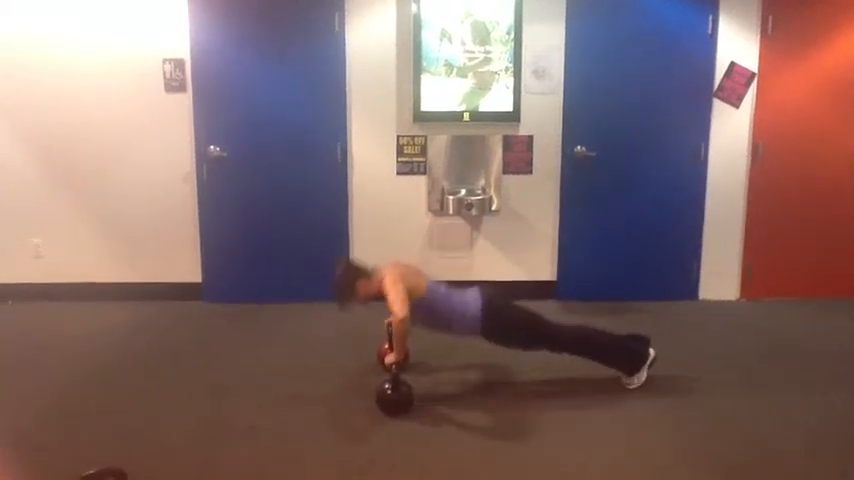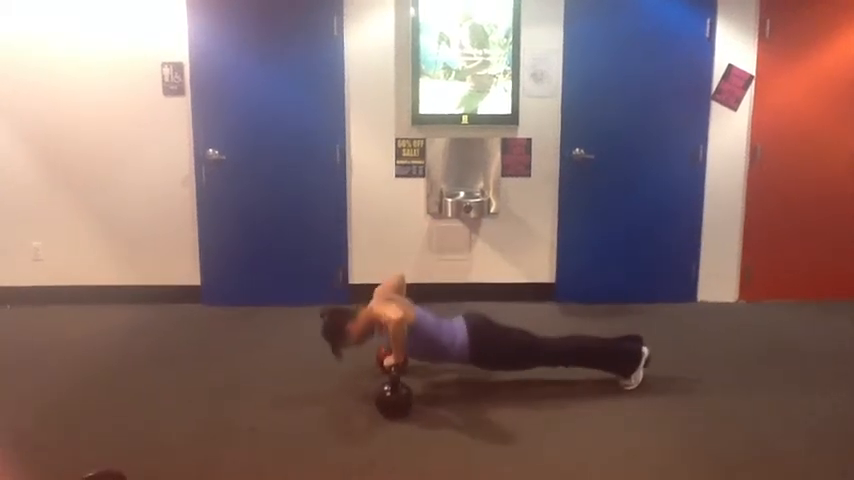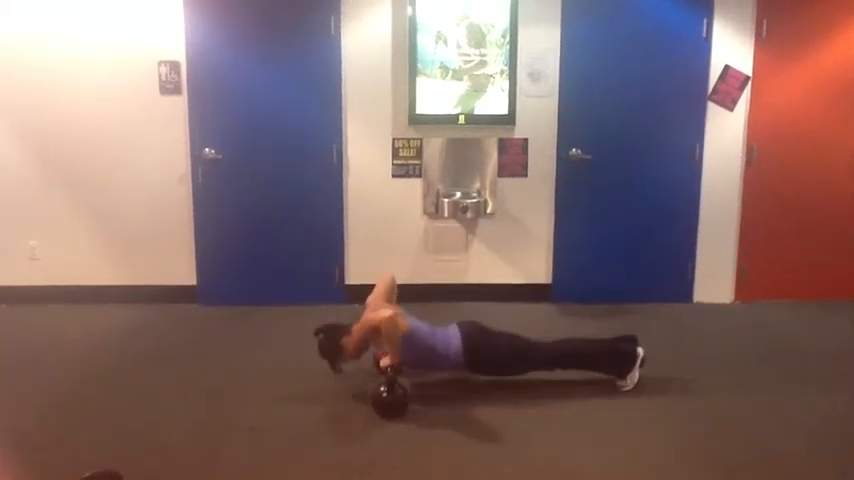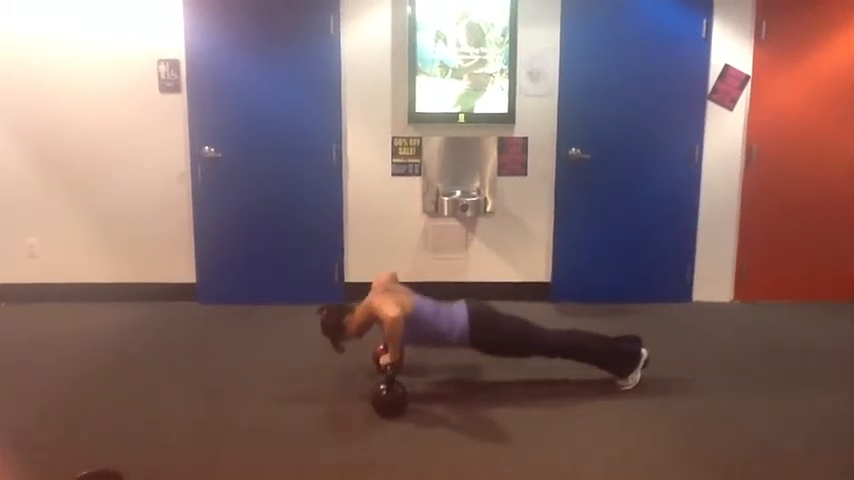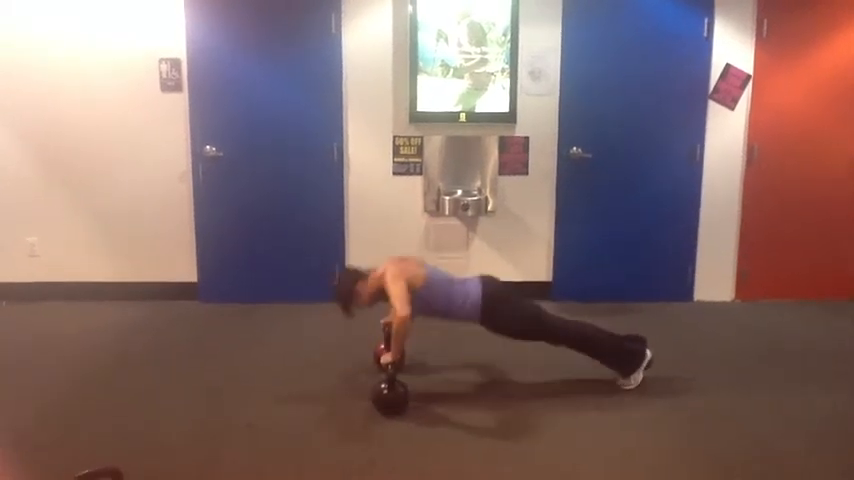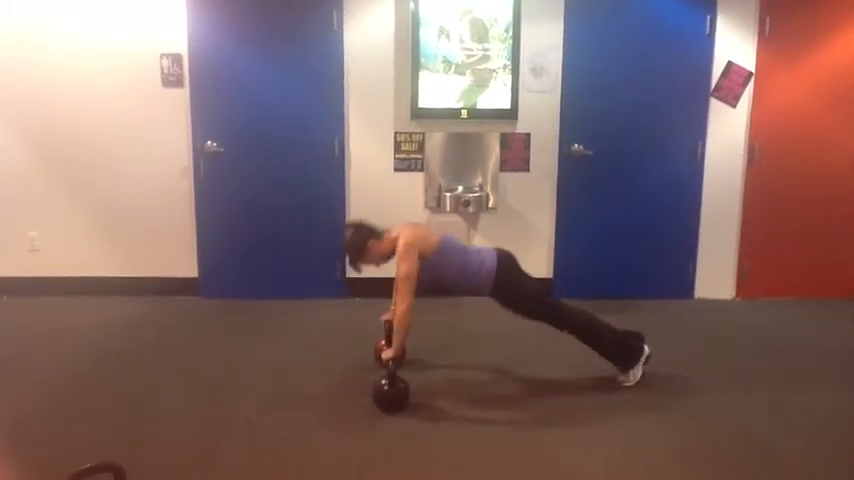
dt=0.2s
person 1, frame 1
left shoulder: (389, 280)
right shoulder: (391, 270)
left elbow: (401, 317)
left wrist: (399, 353)
right wrist: (396, 319)
left hip: (486, 316)
right hip: (481, 305)
left knee: (556, 337)
right knee: (555, 334)
left ankle: (637, 356)
right ankle: (634, 348)
person 1, frame 2
left shoulder: (375, 313)
right shoulder: (380, 299)
left elbow: (396, 317)
right elbow: (399, 277)
left wrist: (397, 355)
left hip: (475, 344)
right hip: (470, 330)
left knee: (547, 351)
right knee: (547, 347)
left ankle: (630, 356)
right ankle: (627, 348)
person 1, frame 3
left shoulder: (368, 322)
right shoulder: (373, 307)
left elbow: (388, 316)
right elbow: (389, 278)
left wrist: (393, 357)
left hip: (470, 349)
right hip: (465, 336)
left knee: (542, 355)
right knee: (542, 350)
left ankle: (625, 356)
right ankle: (621, 349)
person 1, frame 4
left shoulder: (375, 302)
right shoulder: (379, 288)
left elbow: (394, 319)
right elbow: (393, 275)
left wrist: (393, 355)
left hip: (475, 328)
right hip: (471, 316)
left knee: (545, 343)
right knee: (546, 339)
left ankle: (629, 357)
right ankle: (626, 347)
person 1, frame 5
left shoulder: (389, 276)
right shoulder: (391, 267)
left elbow: (404, 316)
left wrist: (394, 354)
right wrist: (394, 318)
left hip: (487, 305)
right hip: (484, 293)
left knee: (555, 331)
right knee: (555, 328)
left ankle: (633, 358)
right ankle: (630, 348)
person 1, frame 6
left shoulder: (405, 245)
right shoulder: (402, 236)
left elbow: (405, 302)
right elbow: (406, 287)
left wrist: (395, 348)
right wrist: (395, 312)
left hip: (496, 276)
right hip: (495, 267)
left knee: (557, 314)
right knee: (556, 313)
left ankle: (632, 354)
right ankle: (629, 346)
